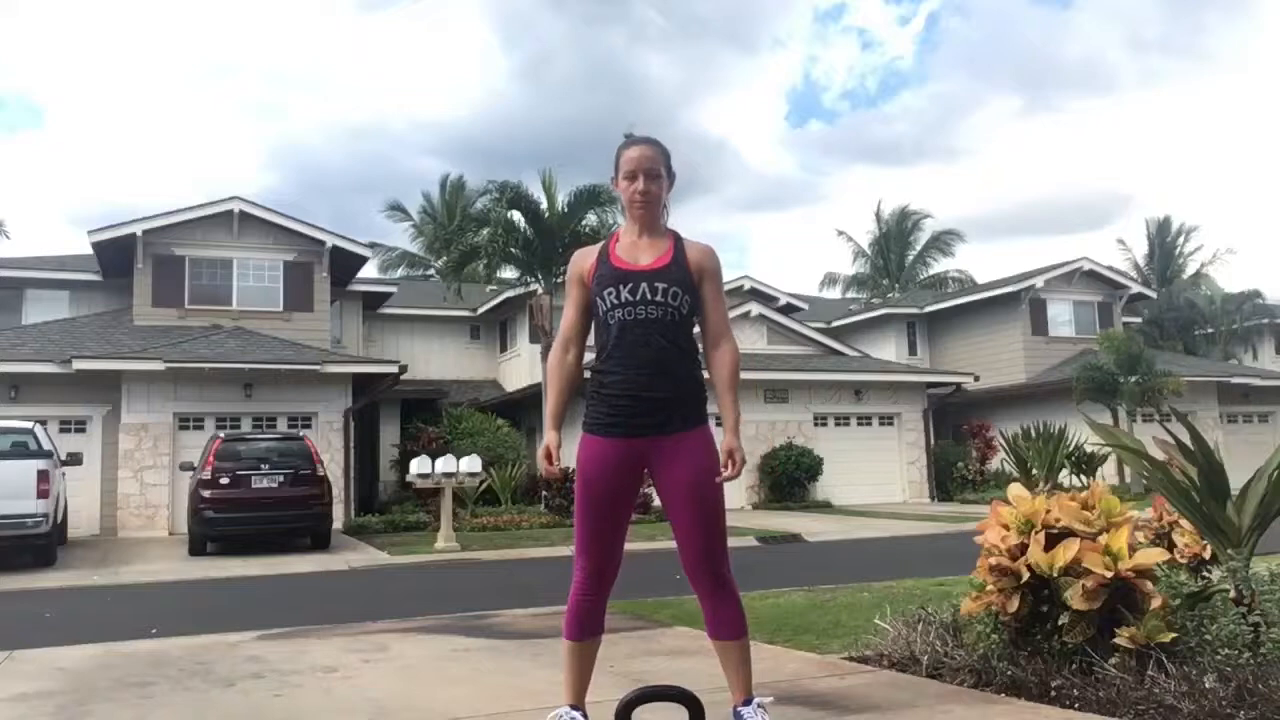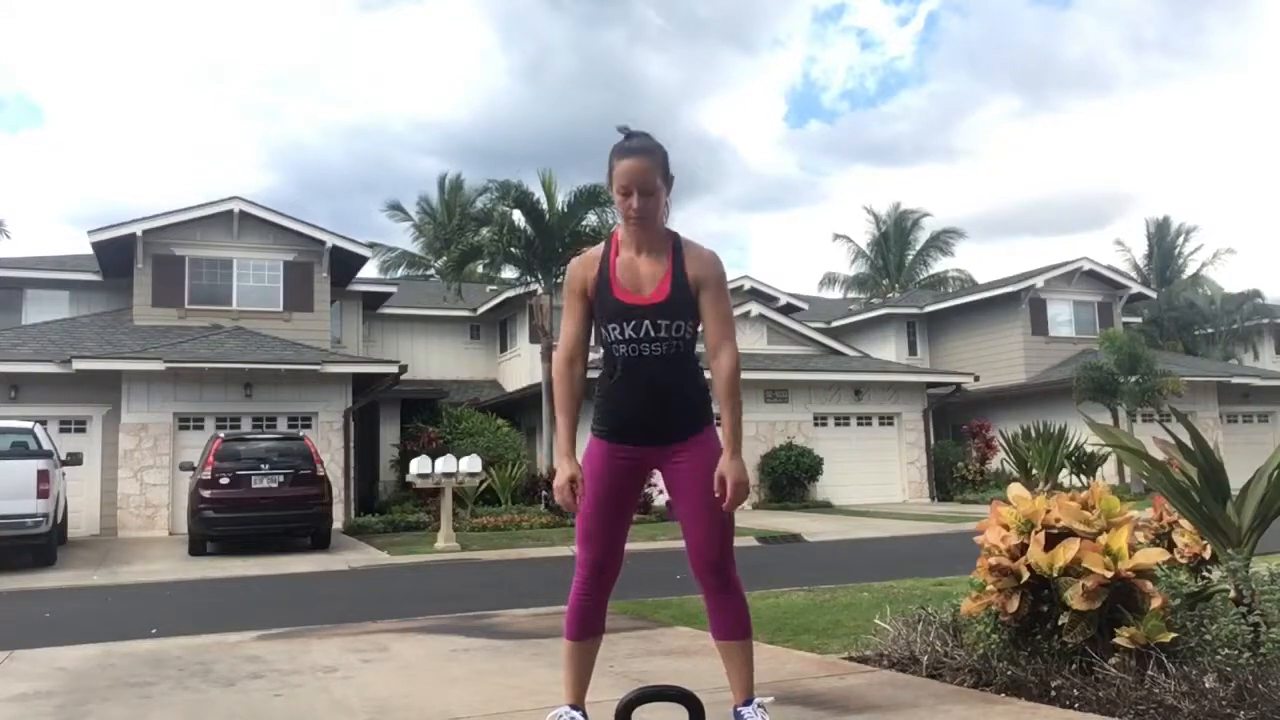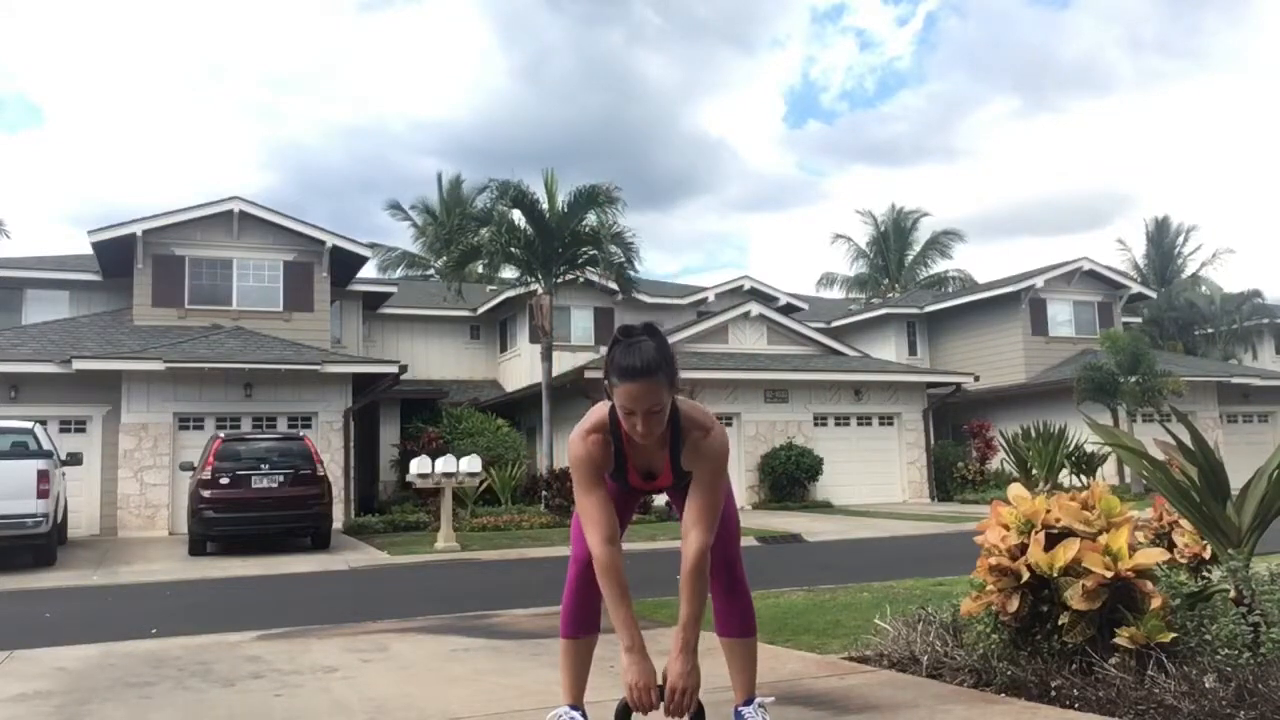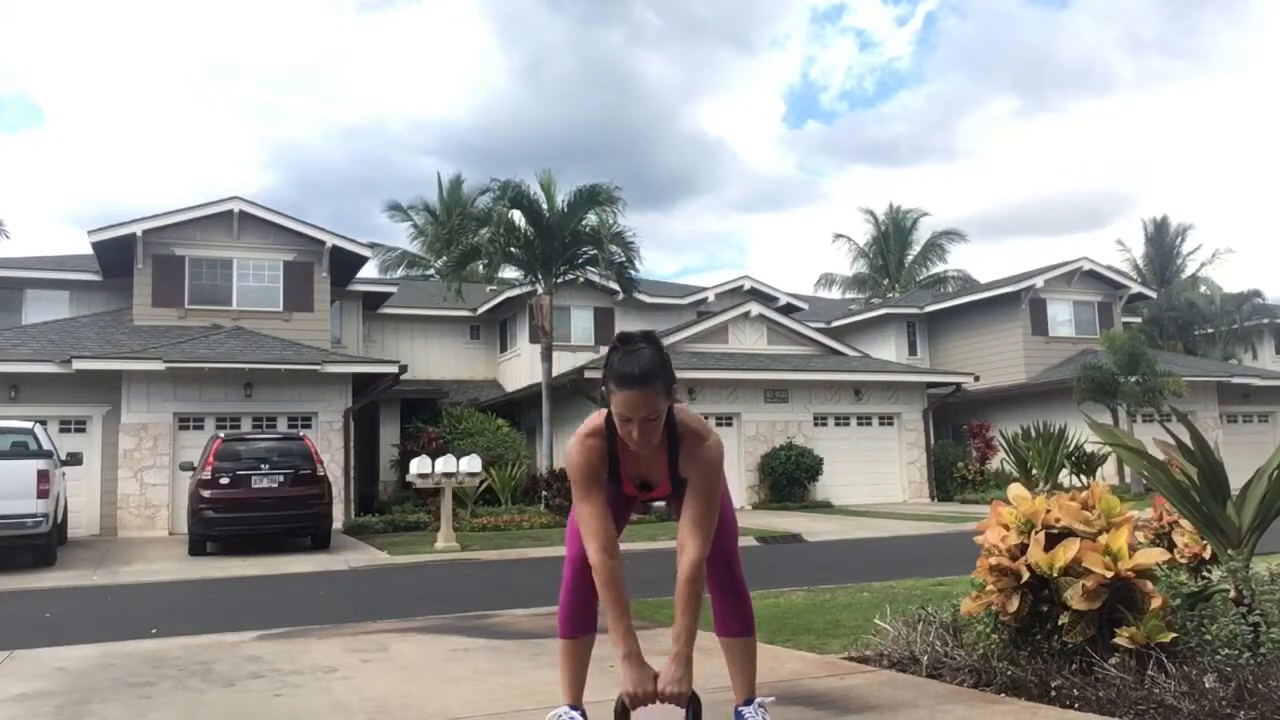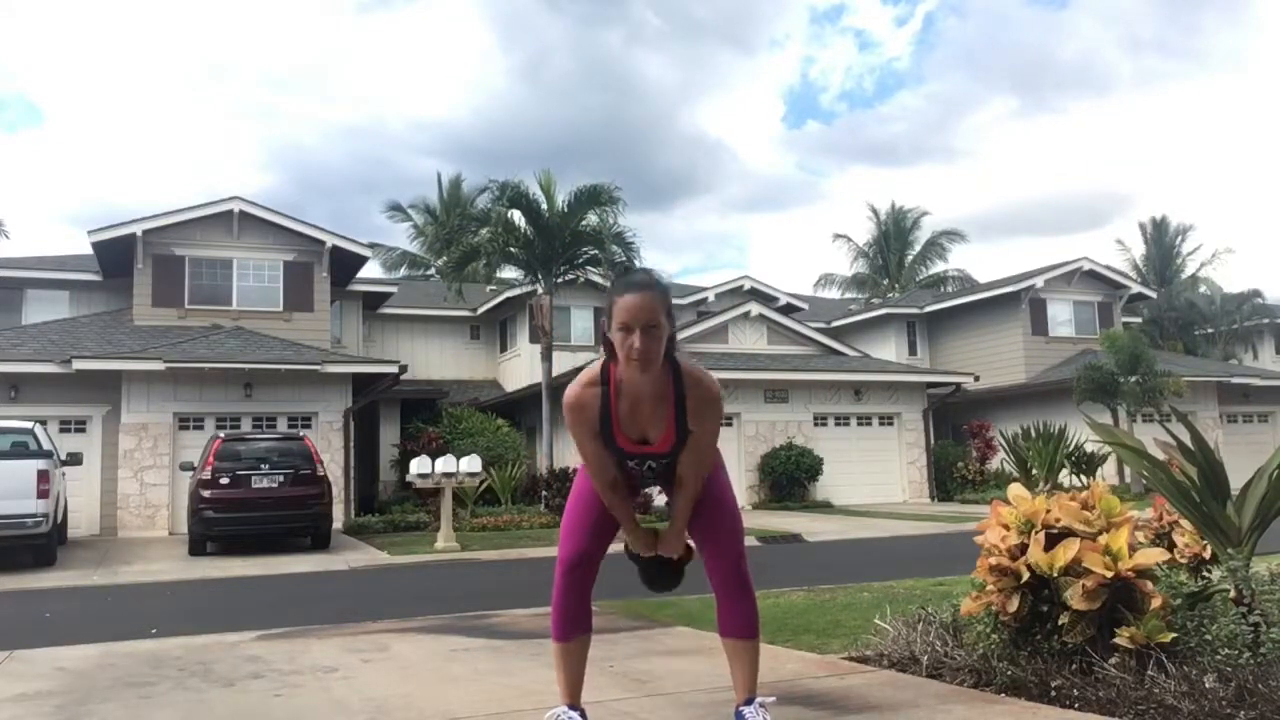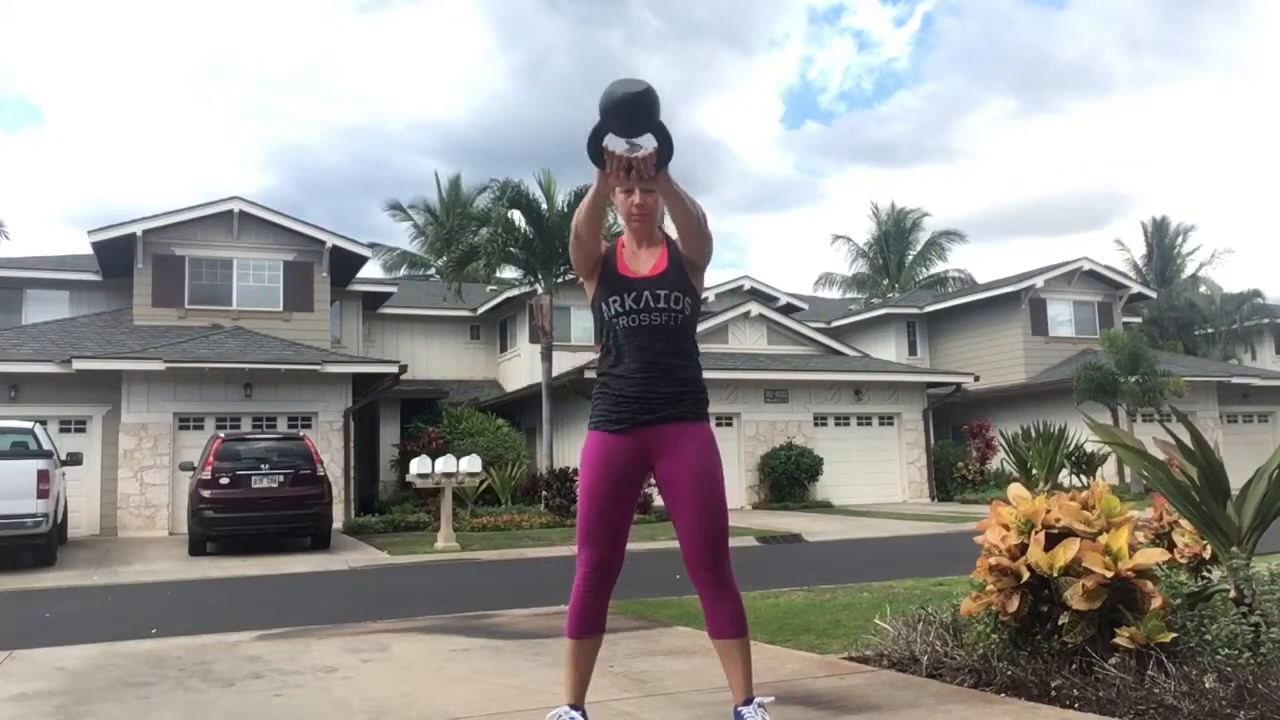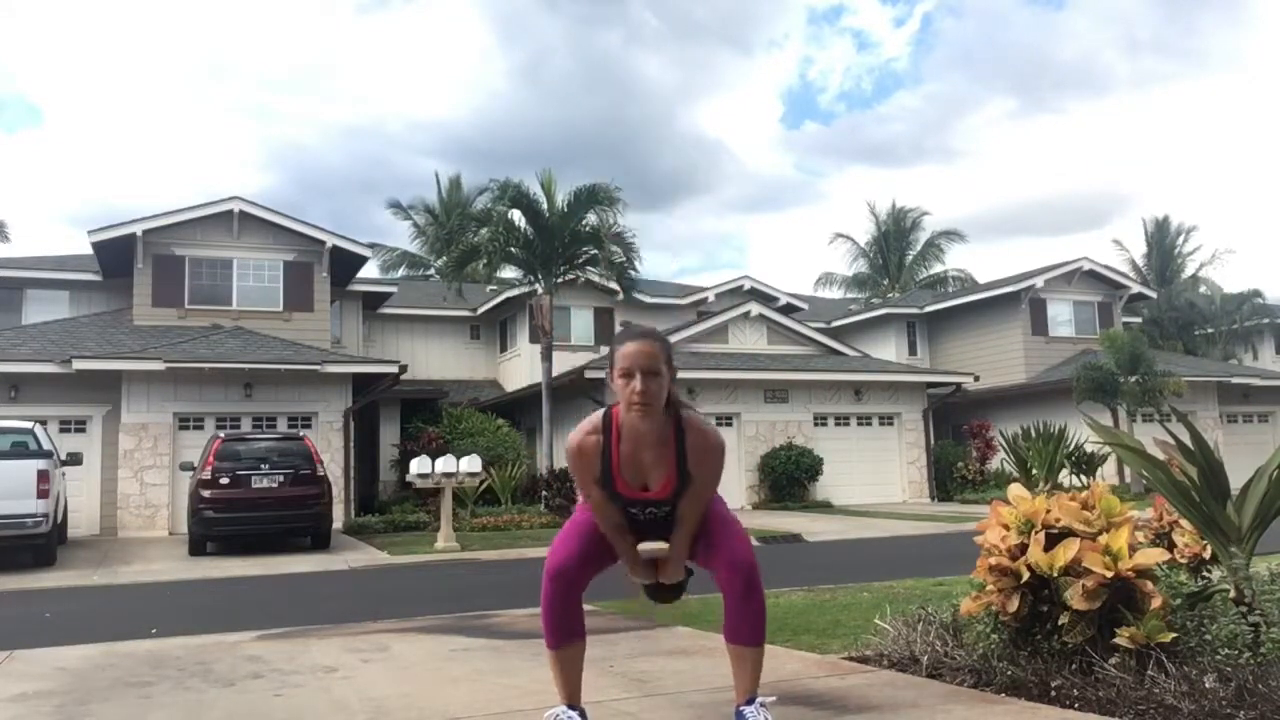
dt=0.7s
person 1, frame 1
left shoulder: (698, 257)
right shoulder: (587, 261)
left elbow: (720, 344)
right elbow: (567, 348)
left wrist: (731, 429)
right wrist: (552, 427)
left hip: (683, 431)
right hip: (607, 432)
left knee: (711, 572)
right knee: (591, 575)
person 1, frame 2
left shoulder: (700, 265)
right shoulder: (586, 268)
left elbow: (724, 359)
right elbow: (568, 363)
left wrist: (731, 452)
right wrist: (565, 457)
left hip: (690, 438)
right hip: (614, 440)
left knee: (716, 569)
right knee: (593, 572)
person 1, frame 3
left shoulder: (705, 437)
right shoulder: (588, 440)
left elbow: (696, 548)
right elbow: (604, 547)
left wrist: (685, 651)
right wrist: (632, 651)
left hip: (688, 476)
right hip: (617, 477)
left knee: (726, 567)
right knee: (584, 567)
person 1, frame 4
left shoulder: (701, 444)
right shoulder: (585, 447)
left elbow: (692, 554)
right elbow: (602, 555)
left wrist: (681, 659)
right wrist: (629, 660)
left hip: (685, 480)
right hip: (613, 484)
left knee: (724, 567)
right knee: (579, 569)
person 1, frame 5
left shoulder: (702, 391)
right shoulder: (582, 396)
left elbow: (688, 479)
right elbow: (606, 479)
left wrist: (674, 536)
right wrist: (634, 534)
left hip: (686, 466)
right hip: (615, 470)
left knee: (732, 572)
right knee: (572, 567)
person 1, frame 6
left shoulder: (688, 256)
right shoulder: (597, 261)
left elbow: (695, 224)
right elbow: (582, 231)
left wrist: (658, 173)
right wrist: (607, 175)
left hip: (683, 424)
right hip: (613, 425)
left knee: (710, 567)
right knee: (594, 568)
person 1, frame 7
left shoulder: (702, 439)
right shoulder: (585, 442)
left elbow: (688, 517)
right elbow: (610, 519)
left wrist: (673, 564)
right wrist: (635, 566)
left hip: (684, 514)
right hip: (616, 518)
left knee: (741, 570)
right knee: (559, 574)
